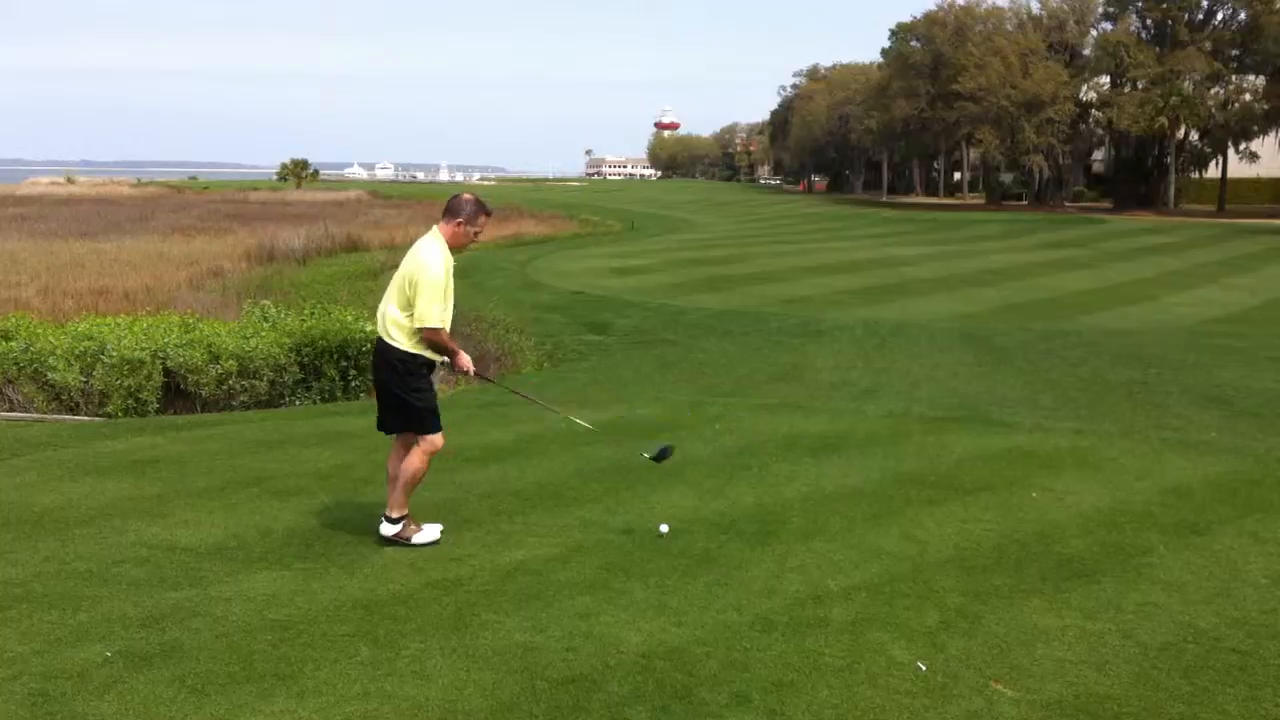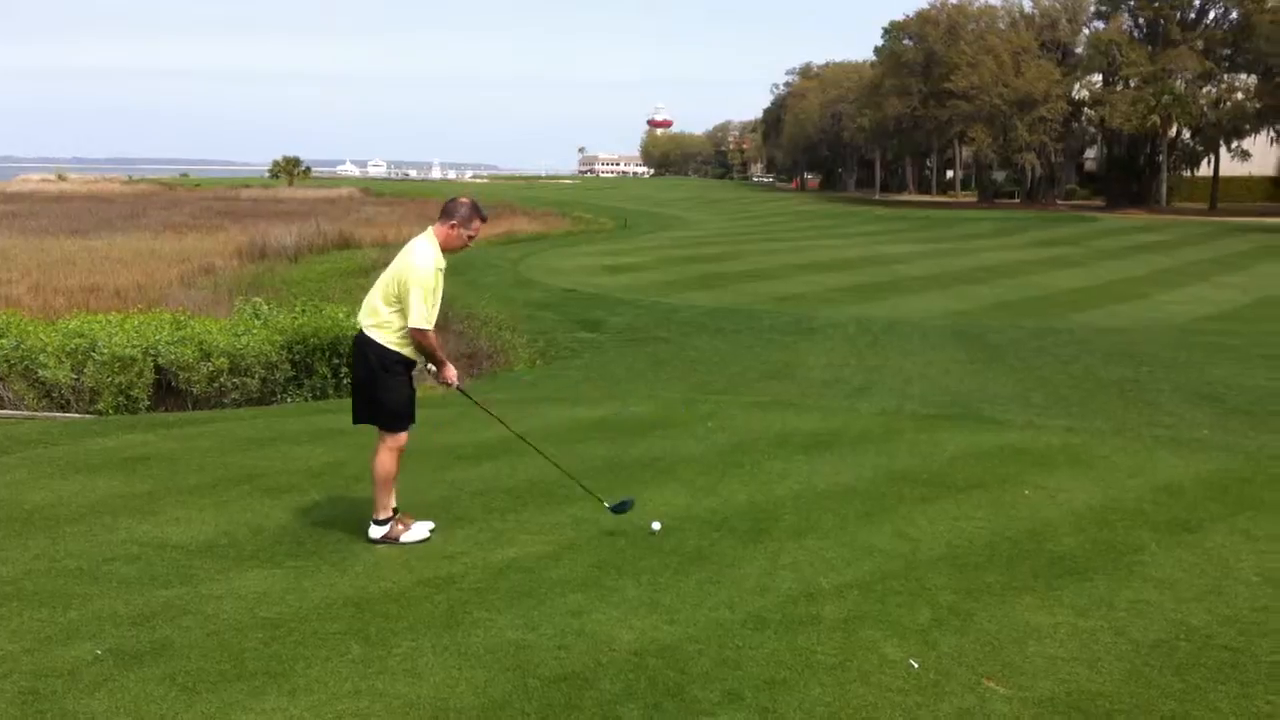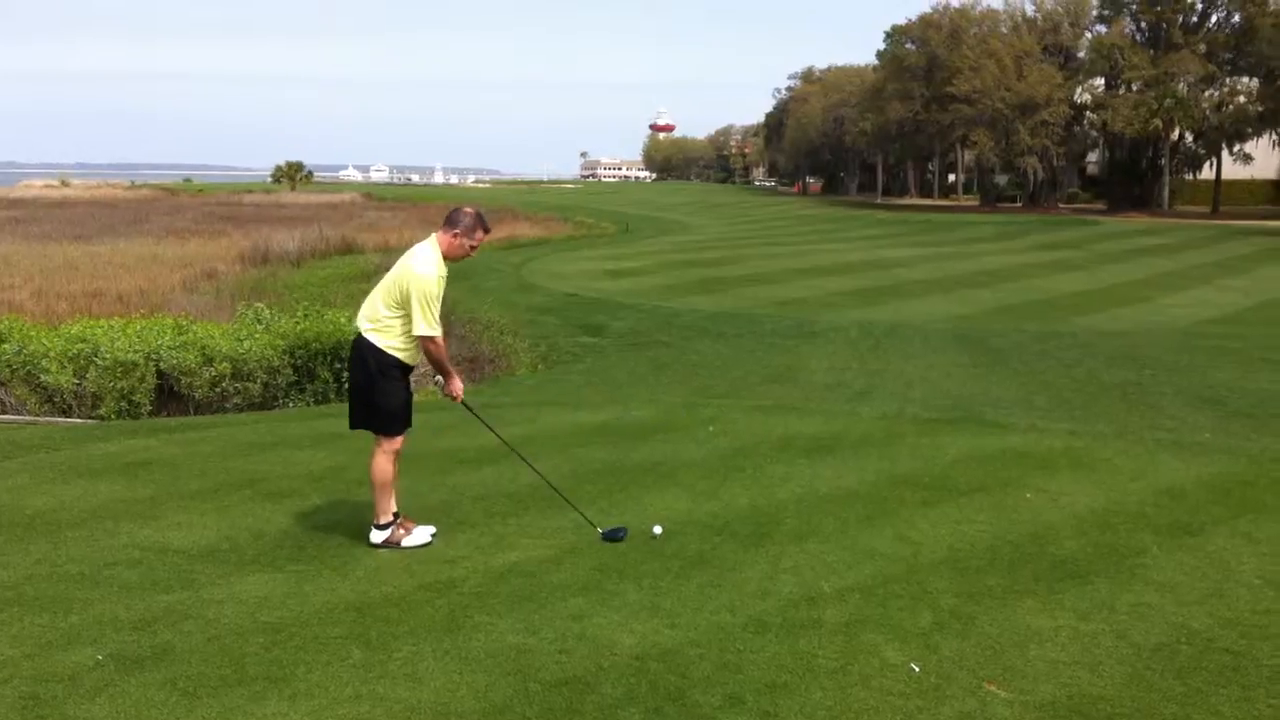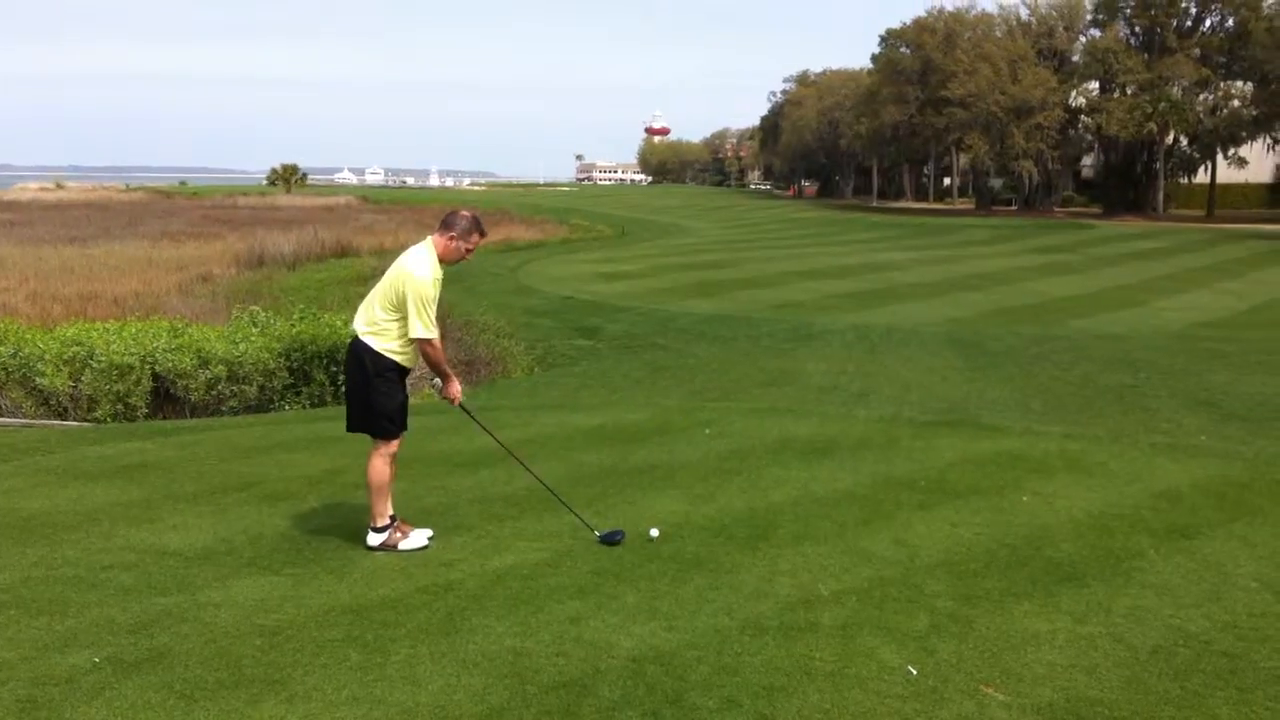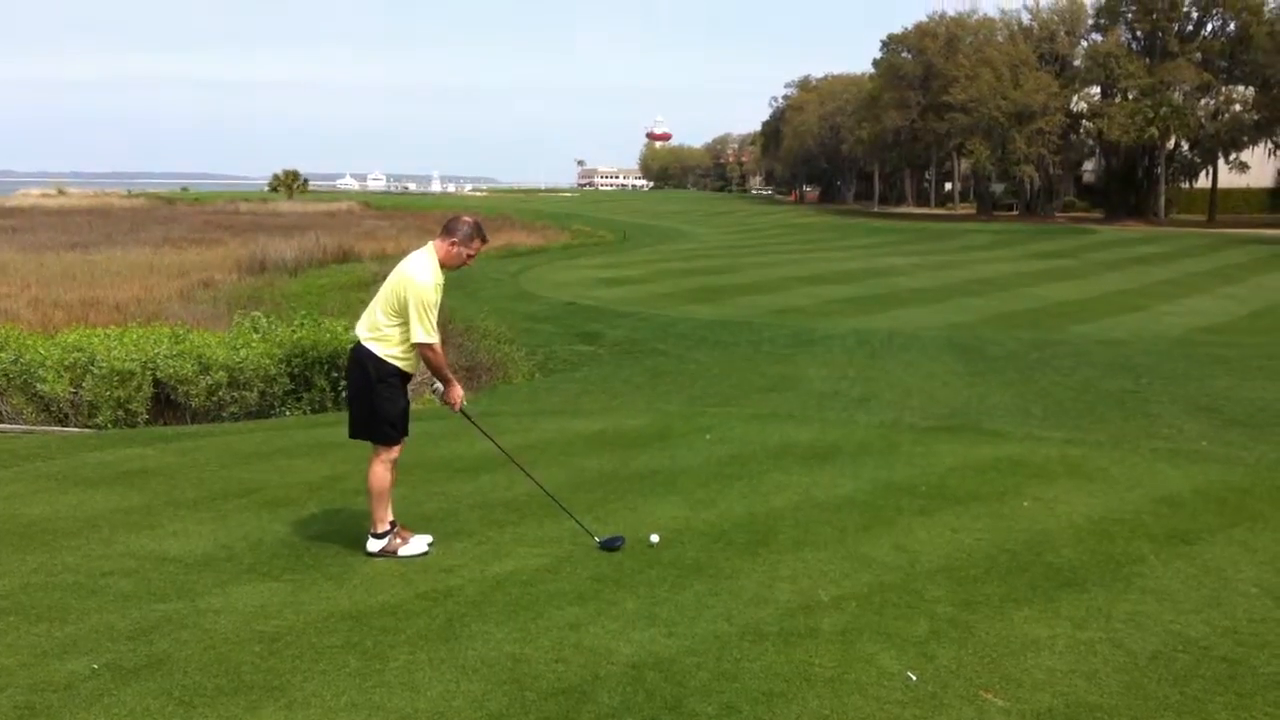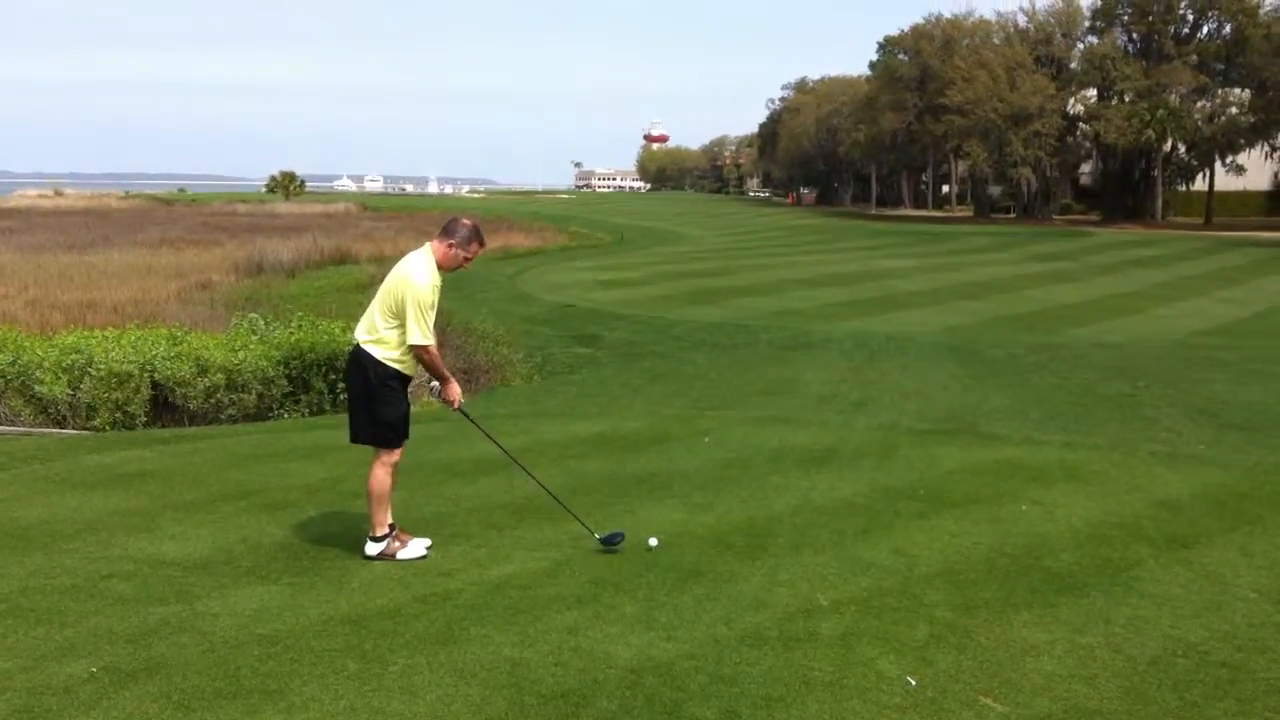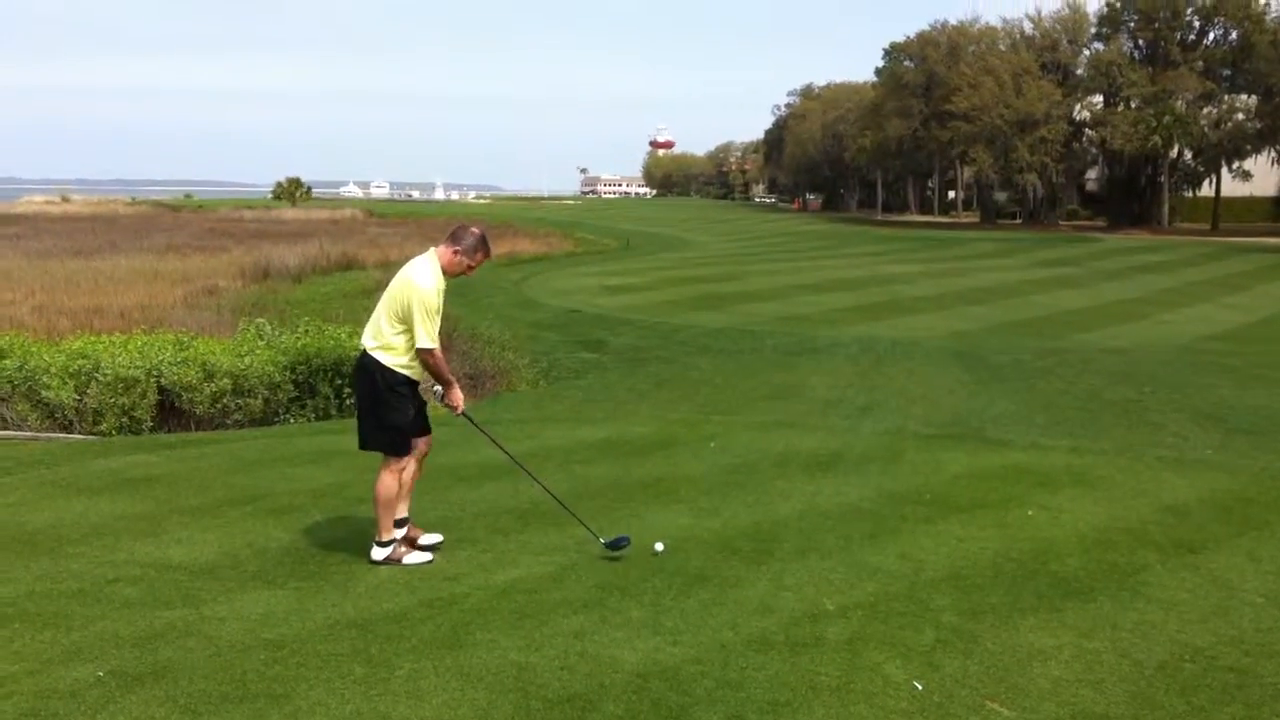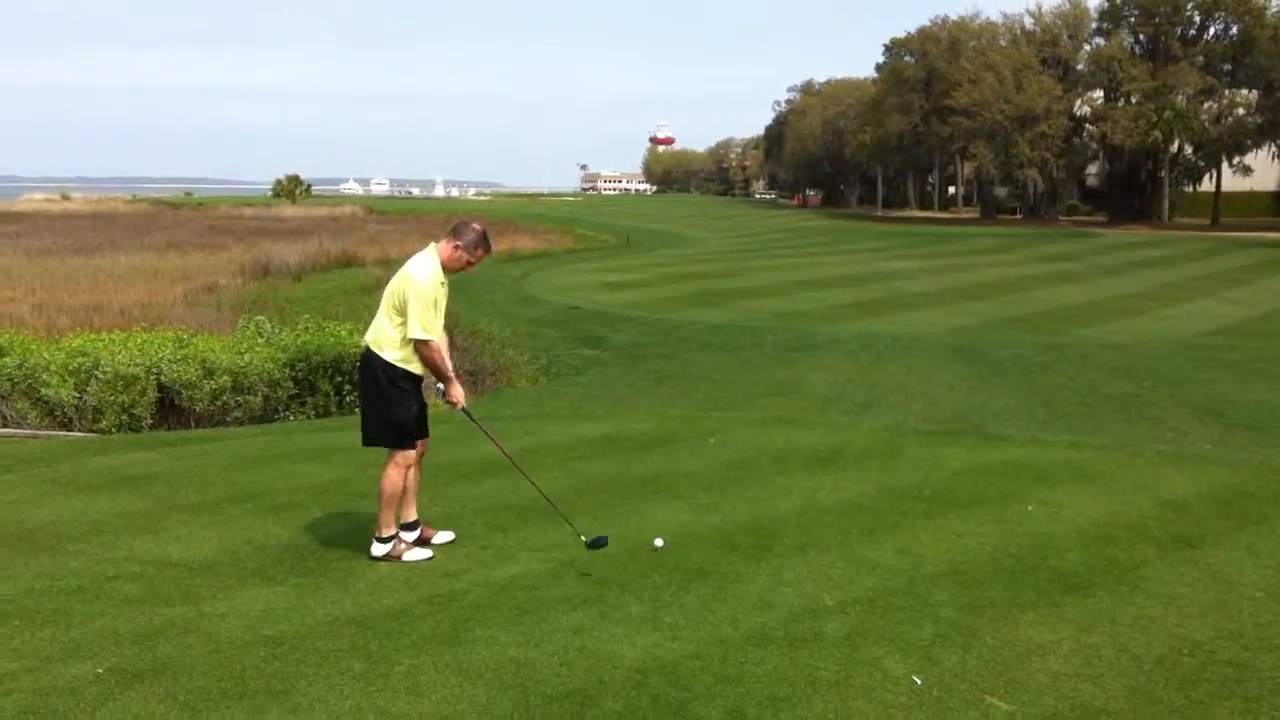
dt=0.2s
person 1, frame 1
left shoulder: (430, 246)
right shoulder: (433, 264)
right elbow: (430, 332)
left wrist: (449, 351)
right wrist: (456, 353)
left hip: (398, 354)
right hip: (404, 359)
left knee: (407, 438)
right knee: (430, 442)
left ankle: (396, 515)
right ankle: (394, 519)
person 1, frame 2
left shoulder: (427, 248)
right shoulder: (424, 263)
left elbow: (420, 323)
right elbow: (420, 332)
left wrist: (437, 360)
right wrist: (442, 364)
left hip: (388, 350)
right hip: (382, 353)
left knee: (392, 436)
right knee: (394, 439)
left ankle: (389, 512)
right ankle: (381, 523)
person 1, frame 3
left shoulder: (430, 254)
right shoulder: (427, 271)
left elbow: (428, 330)
right elbow: (428, 338)
left wrist: (445, 371)
right wrist: (450, 377)
left hip: (389, 354)
right hip: (379, 356)
left knee: (394, 440)
right knee: (389, 443)
left ankle: (391, 515)
right ankle: (382, 527)
person 1, frame 4
left shoulder: (425, 256)
right shoulder: (422, 273)
left elbow: (427, 332)
right elbow: (426, 341)
left wrist: (443, 374)
right wrist: (449, 379)
left hip: (386, 357)
right hip: (375, 359)
left knee: (391, 443)
right knee: (385, 446)
left ankle: (387, 519)
right ankle: (379, 530)
person 1, frame 5
left shoulder: (426, 262)
right shoulder: (423, 278)
left elbow: (427, 337)
right elbow: (427, 345)
left wrist: (445, 379)
right wrist: (450, 383)
left hip: (387, 363)
right hip: (377, 365)
left knee: (392, 449)
right knee: (386, 452)
left ankle: (388, 525)
right ankle: (379, 536)
person 1, frame 6
left shoulder: (423, 262)
right shoulder: (421, 279)
left elbow: (422, 338)
right elbow: (422, 347)
left wrist: (441, 377)
right wrist: (447, 380)
left hip: (386, 365)
right hip: (377, 368)
left knee: (393, 452)
right knee: (387, 455)
left ankle: (387, 528)
right ankle: (378, 540)
person 1, frame 7
left shoulder: (427, 267)
right shoulder: (426, 283)
left elbow: (427, 341)
right elbow: (428, 350)
left wrist: (445, 381)
right wrist: (450, 385)
left hip: (396, 371)
right hip: (385, 373)
left knee: (420, 443)
right knee: (396, 460)
left ankle: (400, 524)
right ankle: (385, 544)
person 1, frame 8
left shoulder: (434, 269)
right shoulder: (424, 277)
left elbow: (436, 332)
right elbow: (424, 343)
left wrist: (450, 374)
right wrist: (449, 381)
left hip: (402, 369)
right hip: (387, 370)
left knee: (417, 448)
right knee: (402, 455)
left ankle: (409, 527)
right ankle: (384, 540)
